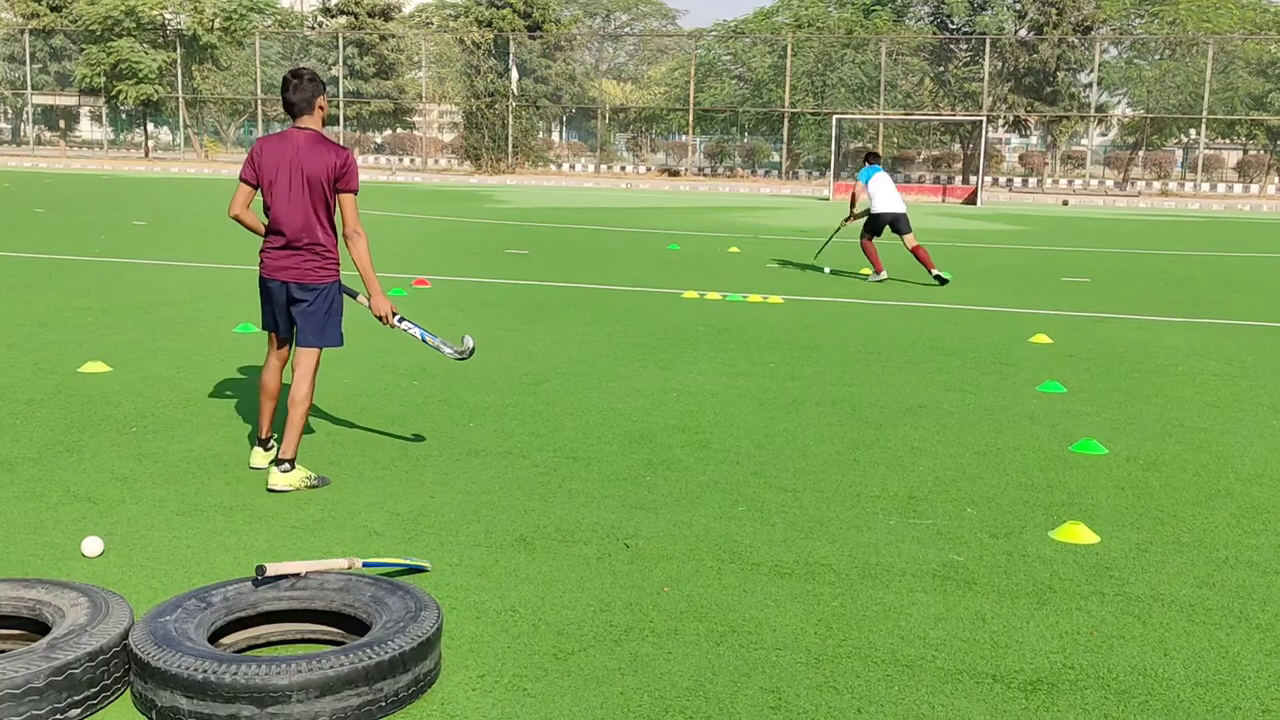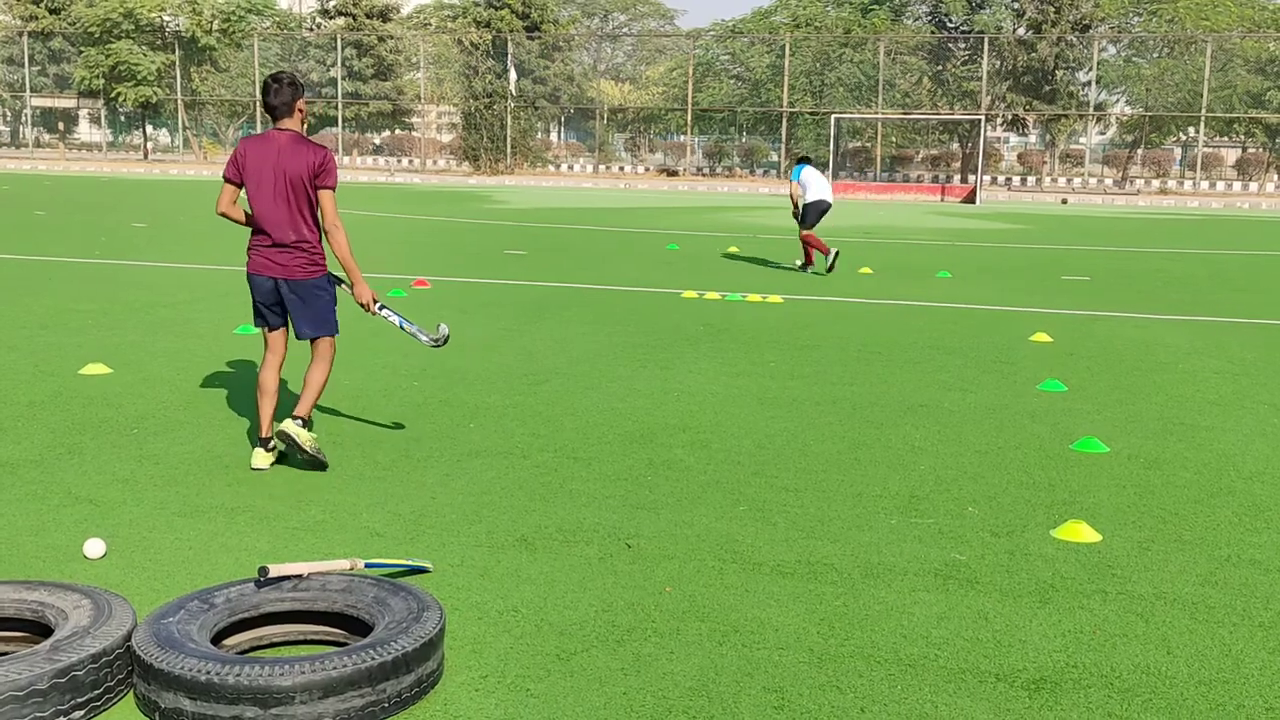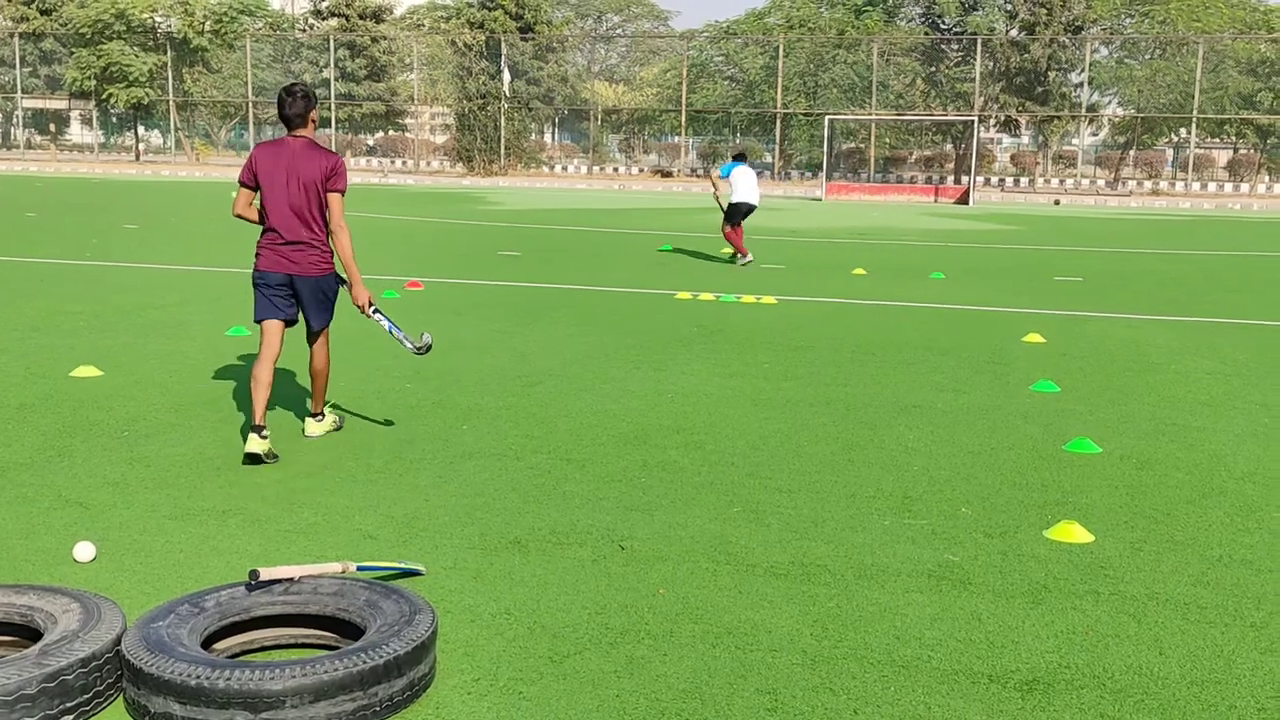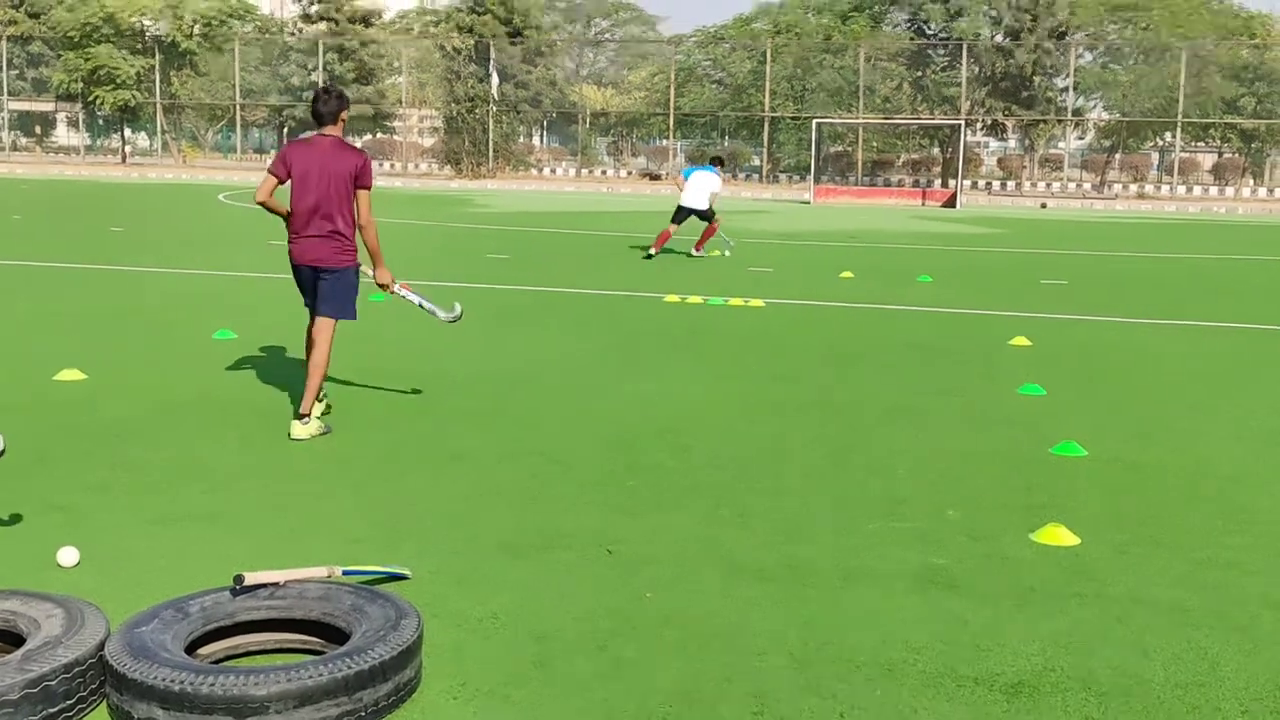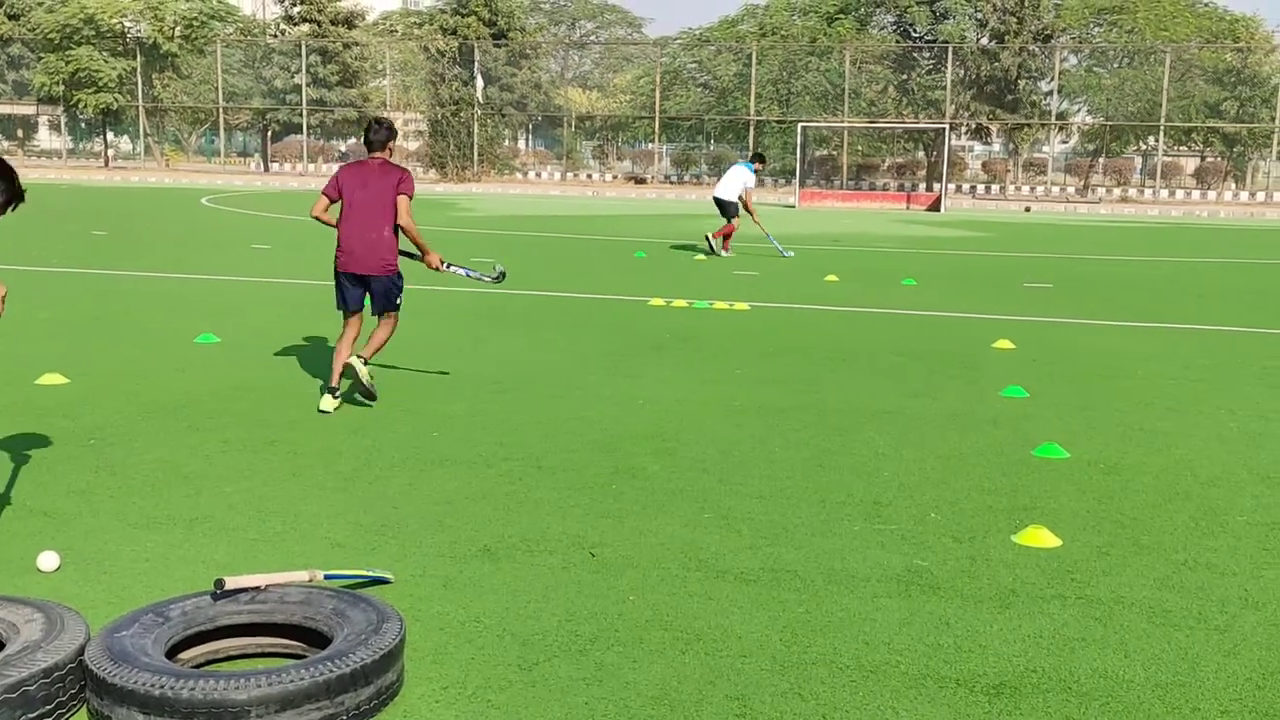
dt=0.4s
person 1, frame 1
left shoulder: (262, 148)
right shoulder: (338, 157)
left elbow: (237, 209)
right elbow: (352, 231)
right wrist: (375, 293)
left hip: (273, 271)
right hip: (317, 275)
left knee: (276, 355)
right knee: (304, 369)
left ankle: (263, 444)
right ankle: (285, 467)
person 1, frame 2
left shoulder: (245, 149)
right shoulder: (318, 156)
left elbow: (224, 207)
right elbow: (331, 226)
right wrist: (357, 282)
left hip: (261, 268)
right hip: (306, 270)
left knee: (273, 353)
right knee: (324, 349)
left ankle: (264, 444)
right ankle: (299, 421)
person 1, frame 3
left shoulder: (260, 154)
right shoulder: (330, 162)
left elbow: (241, 210)
right elbow: (337, 227)
right wrist: (357, 283)
left hip: (269, 265)
right hip: (315, 267)
left knee: (269, 346)
right knee: (318, 339)
left ankle: (258, 431)
right ankle: (317, 415)
person 1, frame 4
left shoulder: (291, 151)
right shoulder: (358, 159)
left elbow: (261, 196)
right elbow: (364, 221)
right wrist: (379, 266)
left hip: (301, 254)
right hip: (339, 258)
left knee: (317, 320)
right knee: (324, 334)
left ankle: (314, 398)
right ankle: (303, 419)
person 1, frame 5
left shoulder: (345, 171)
right shoulder: (400, 175)
left elbow: (317, 211)
right elbow: (403, 220)
right wrist: (426, 253)
left hip: (346, 262)
right hip: (382, 263)
left knee: (351, 326)
right knee: (389, 321)
left ankle: (331, 392)
right ankle: (361, 361)
